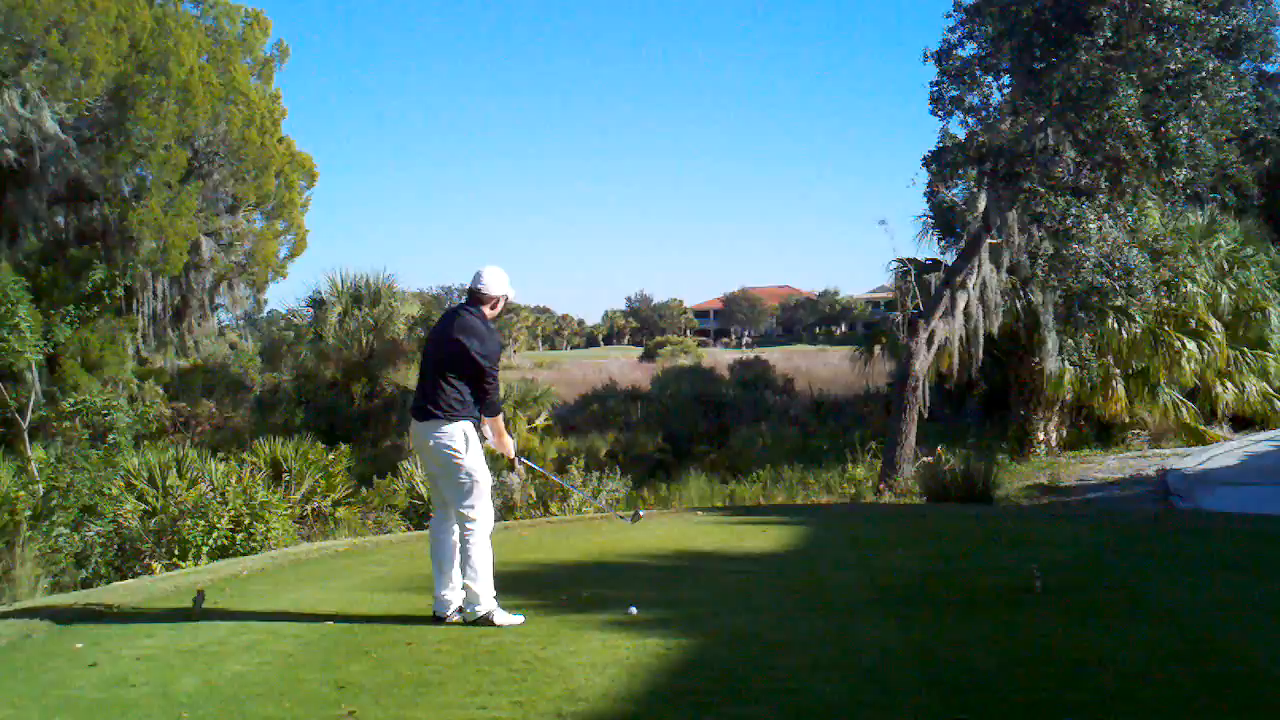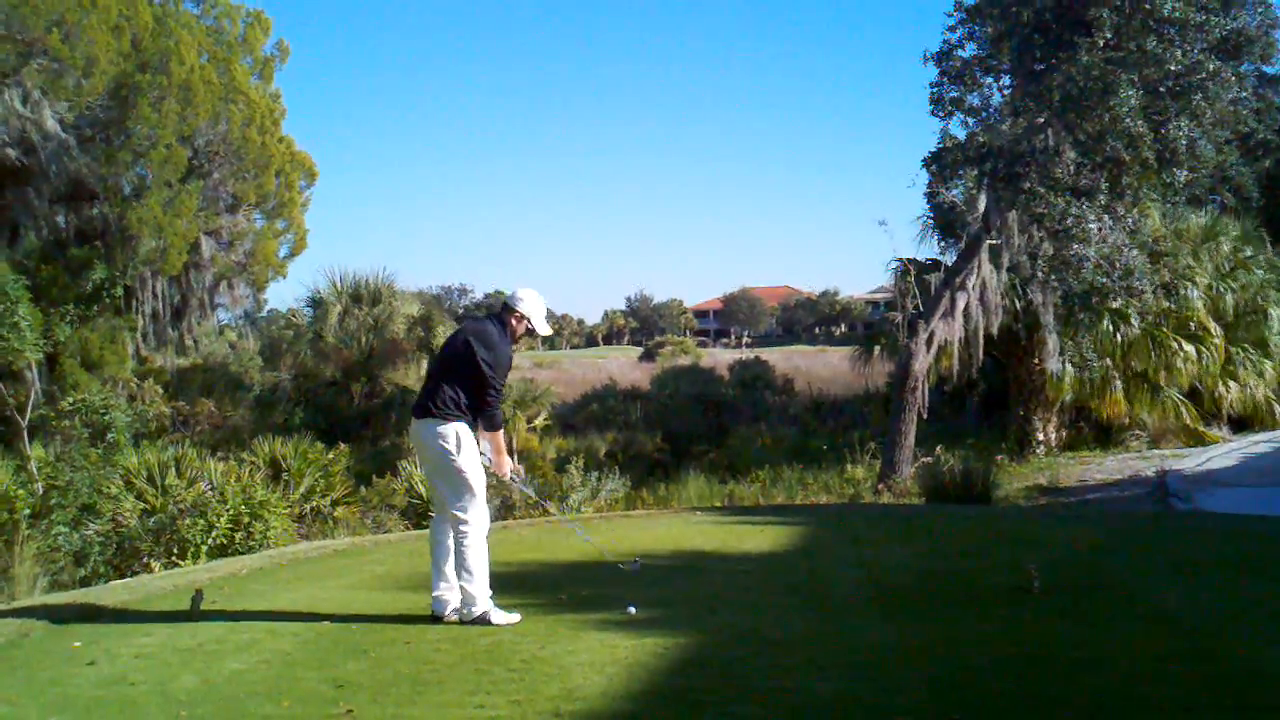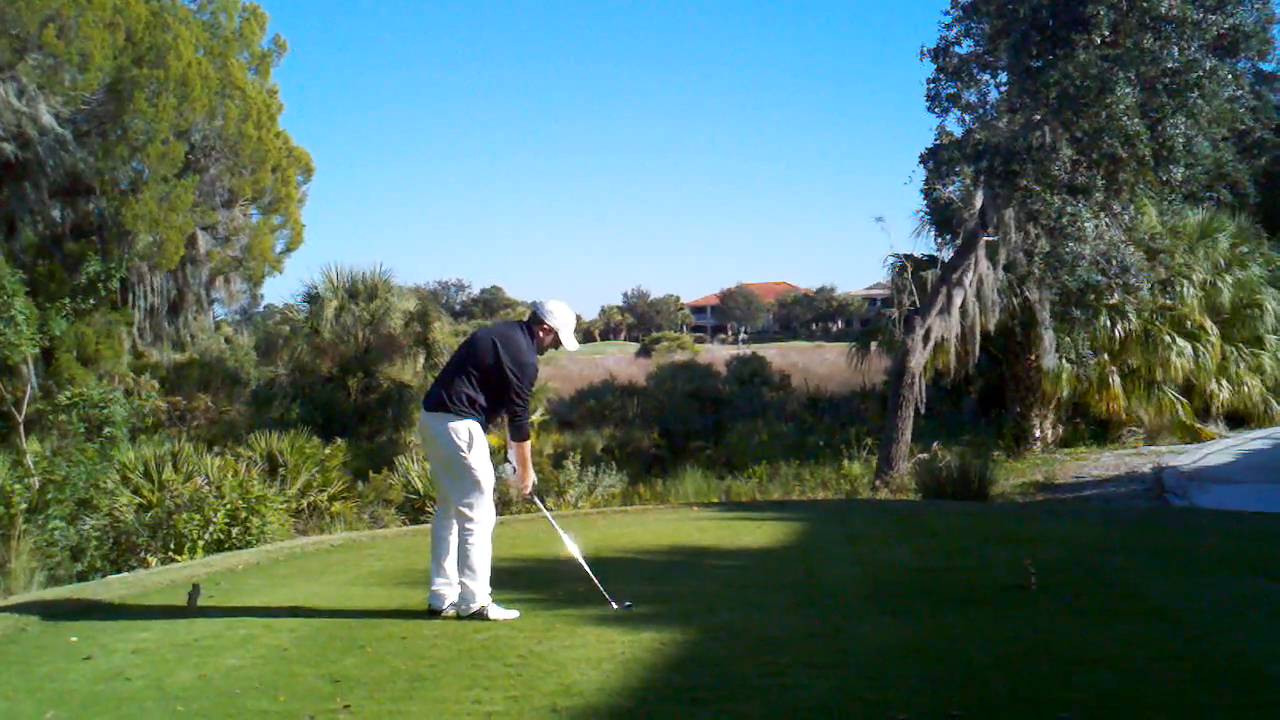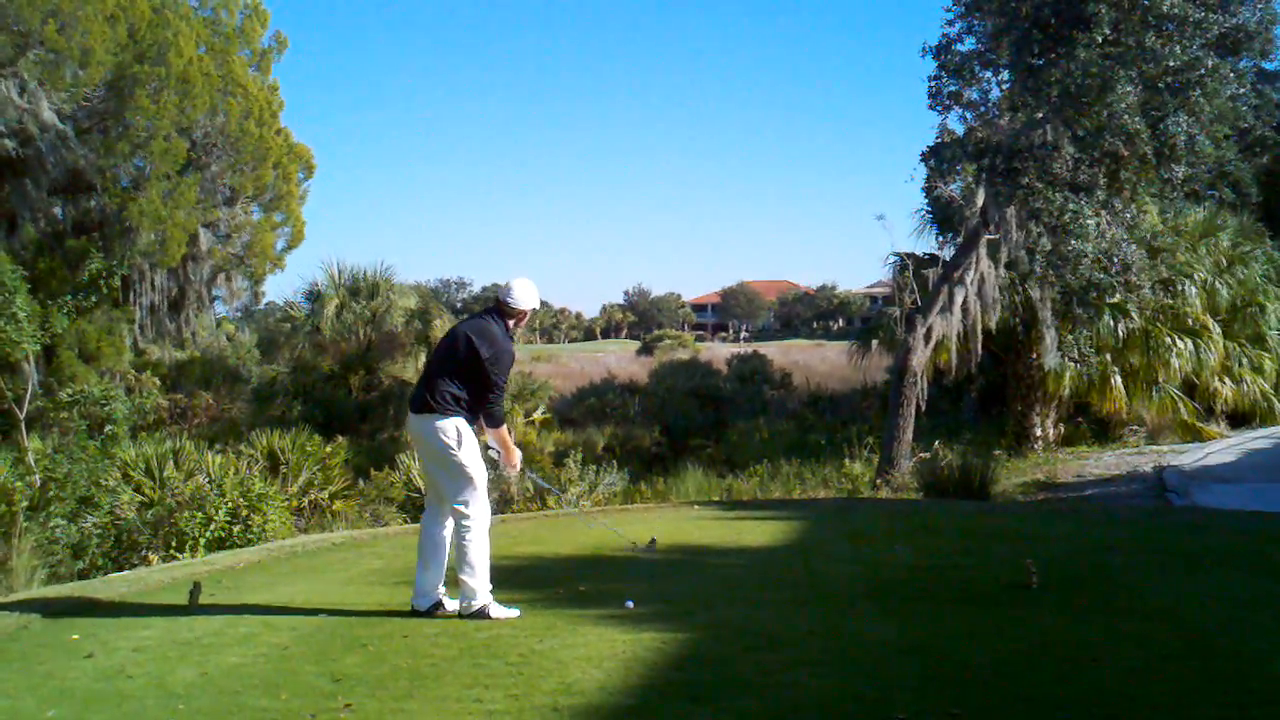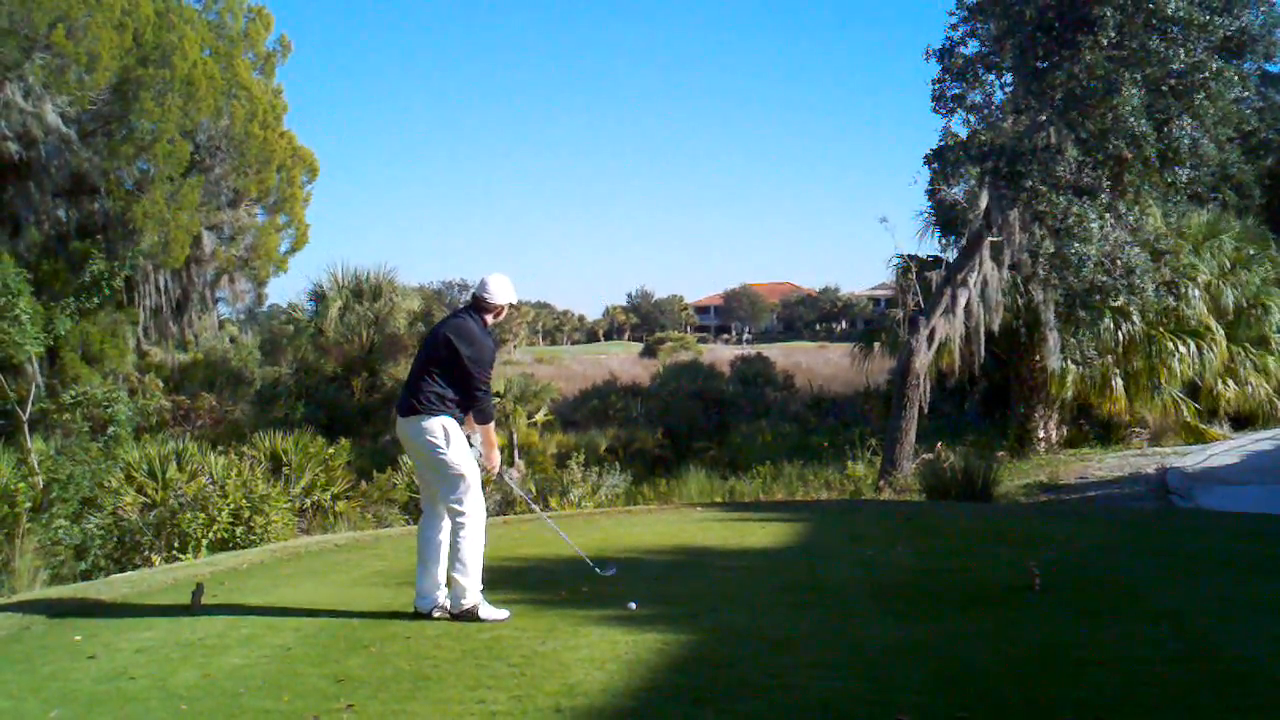
dt=0.7s
person 1, frame 1
left shoulder: (448, 321)
right shoulder: (483, 335)
right elbow: (488, 394)
left wrist: (489, 431)
right wrist: (502, 438)
left hip: (424, 426)
right hip: (452, 430)
left knee: (445, 516)
right knee: (476, 519)
left ankle: (447, 604)
right ankle: (480, 607)
person 1, frame 2
left shoulder: (477, 329)
right shoulder: (496, 345)
right elbow: (490, 407)
left wrist: (490, 447)
right wrist: (501, 456)
left hip: (426, 426)
right hip: (447, 428)
left knee: (446, 516)
right knee: (471, 519)
left ankle: (445, 603)
right ankle: (476, 607)
person 1, frame 3
left shoulder: (502, 333)
right shoulder: (523, 355)
right elbow: (518, 417)
left wrist: (513, 455)
right wrist: (525, 469)
left hip: (433, 418)
right hip: (457, 424)
left knee: (449, 510)
right knee: (477, 515)
left ankle: (443, 597)
right ankle: (475, 602)
person 1, frame 4
left shoulder: (474, 325)
right shoulder: (499, 344)
right elbow: (492, 406)
left wrist: (497, 442)
right wrist: (509, 450)
left hip: (422, 419)
right hip: (446, 424)
left knee: (439, 511)
right knee: (473, 512)
left ankle: (427, 597)
right ankle: (477, 601)
person 1, frame 5
left shoulder: (453, 324)
right shoulder: (479, 340)
right elbow: (481, 399)
left wrist: (470, 429)
right wrist: (491, 448)
left hip: (412, 420)
right hip: (435, 423)
left knee: (436, 511)
right knee: (469, 510)
left ankle: (430, 599)
right ankle: (467, 601)
